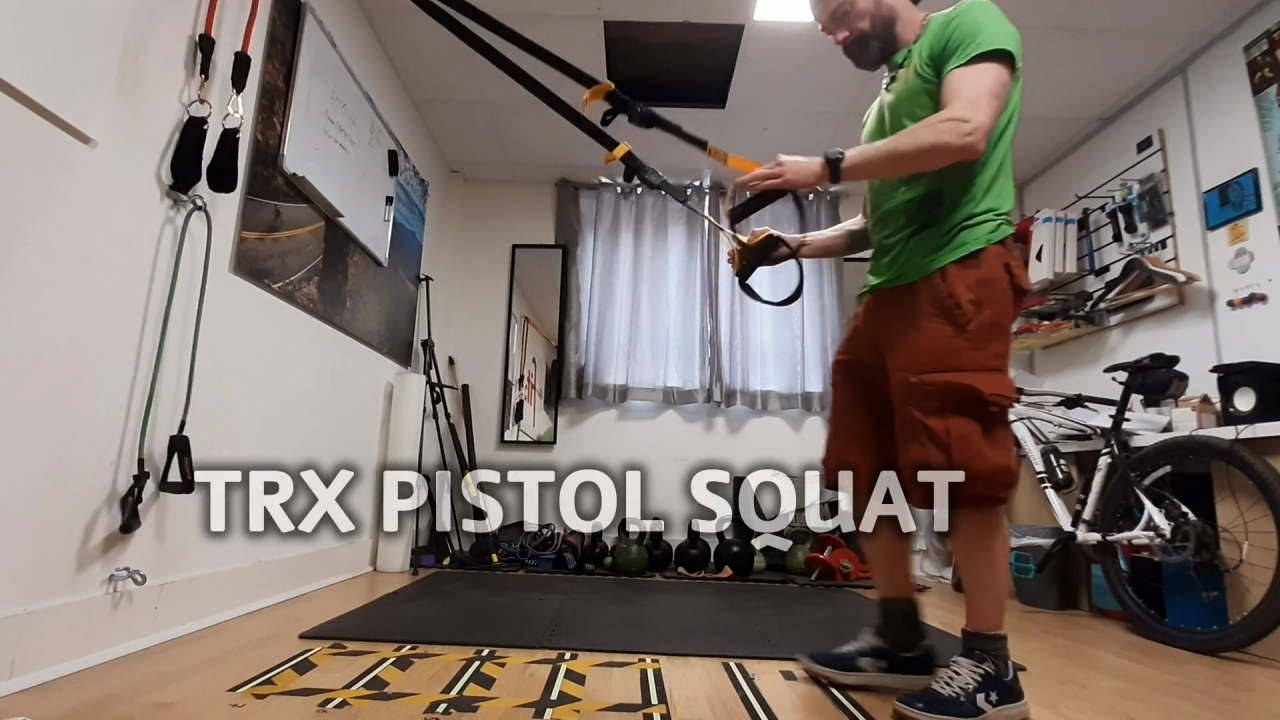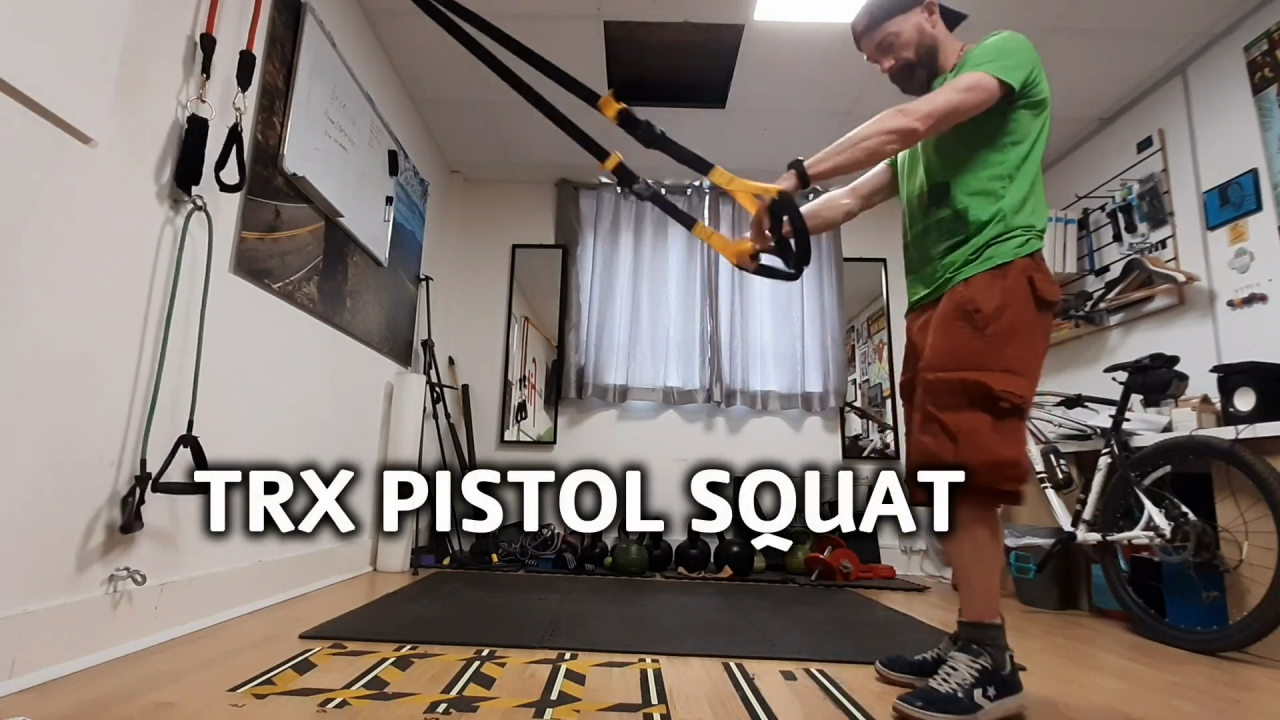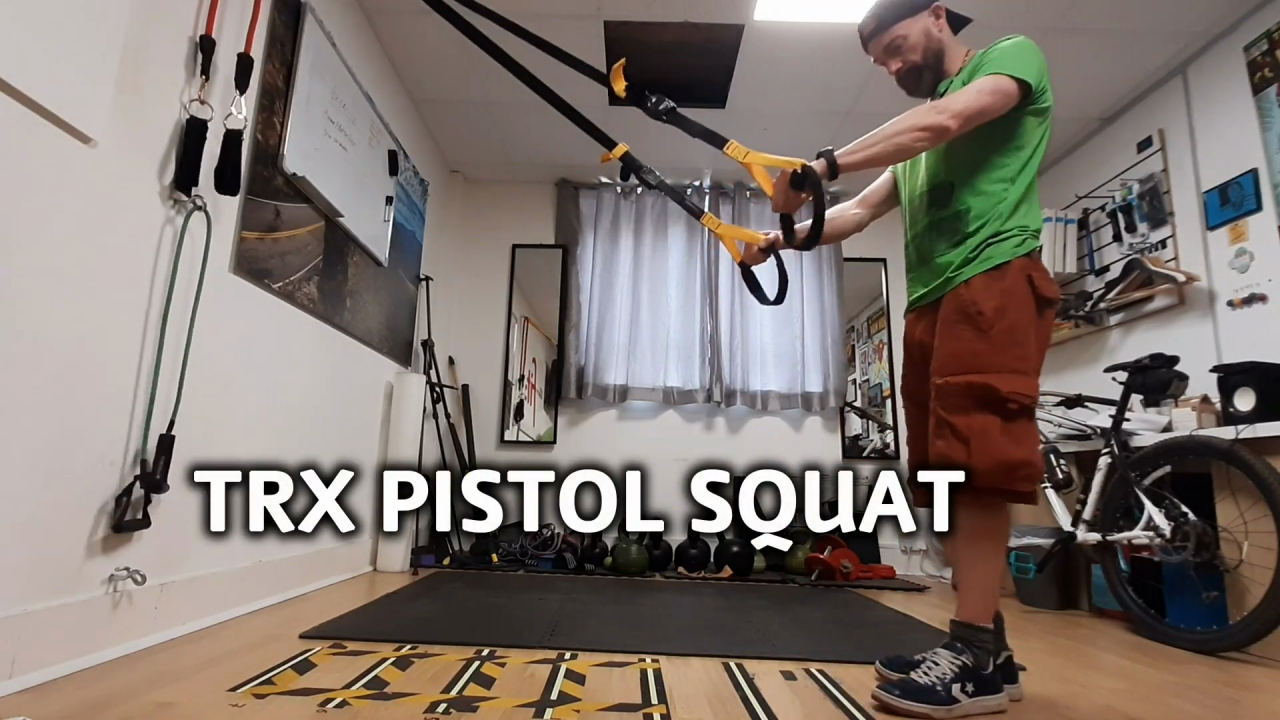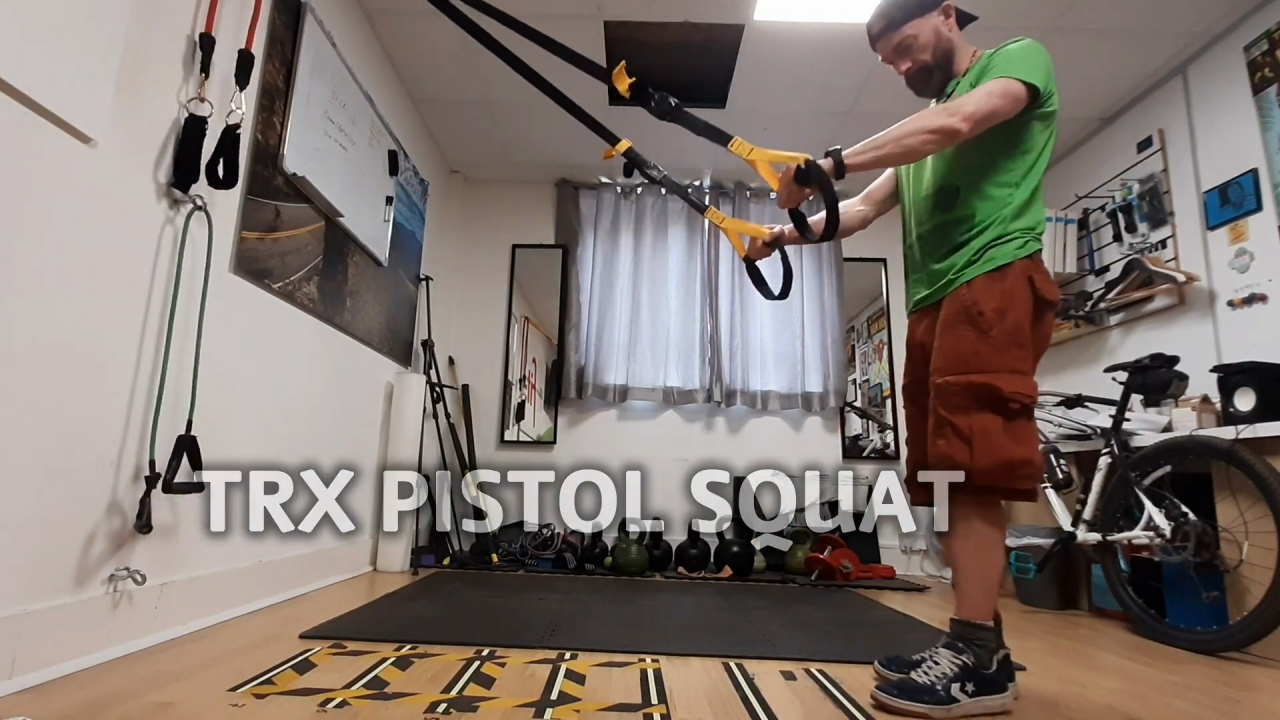
dt=0.7s
person 1, frame 1
right shoulder: (888, 97)
left elbow: (964, 133)
left wrist: (827, 168)
right wrist: (789, 246)
left hip: (957, 278)
right hip: (888, 293)
left knee: (962, 468)
right knee: (861, 466)
right ankle: (899, 638)
person 1, frame 2
right shoulder: (925, 132)
left elbow: (909, 124)
right elbow: (850, 202)
left wrist: (799, 172)
right wrist: (775, 231)
left hip: (995, 282)
right hip: (934, 302)
left knee: (965, 461)
right knee: (945, 472)
left ankle: (986, 662)
right ankle: (978, 645)
person 1, frame 3
right shoulder: (919, 134)
left elbow: (941, 122)
right elbow: (860, 211)
left wrist: (823, 164)
right wrist: (782, 240)
left hip: (992, 283)
right hip: (932, 303)
left knee: (978, 464)
right knee: (946, 475)
left ankle: (973, 658)
right ankle: (986, 647)
person 1, frame 4
left shoulder: (1019, 59)
right shoulder: (923, 128)
left elbow: (955, 123)
right elbow: (863, 209)
left wrist: (830, 163)
right wrist: (791, 232)
left hip: (995, 285)
right hip: (933, 304)
left knee: (973, 466)
right knee: (945, 474)
left ankle: (975, 660)
right ankle: (978, 644)
